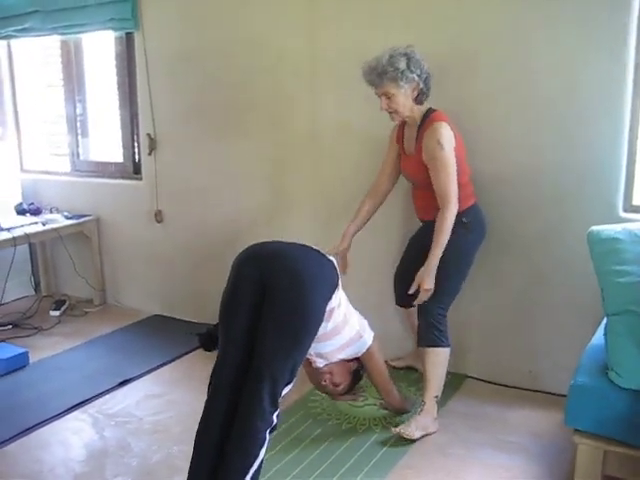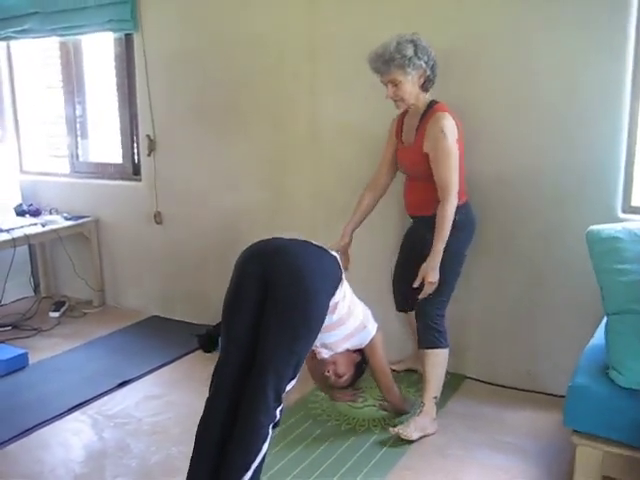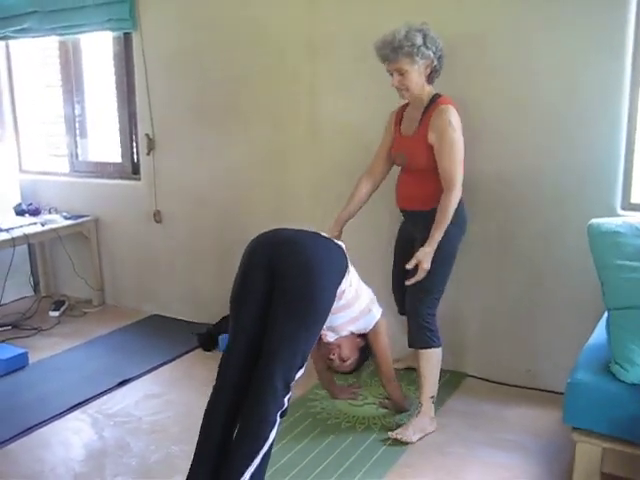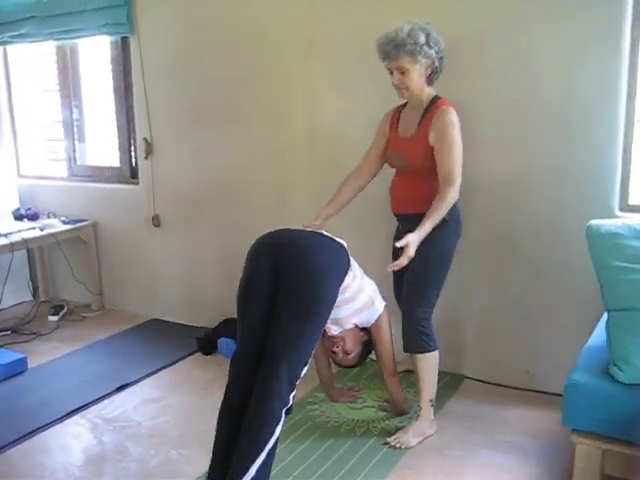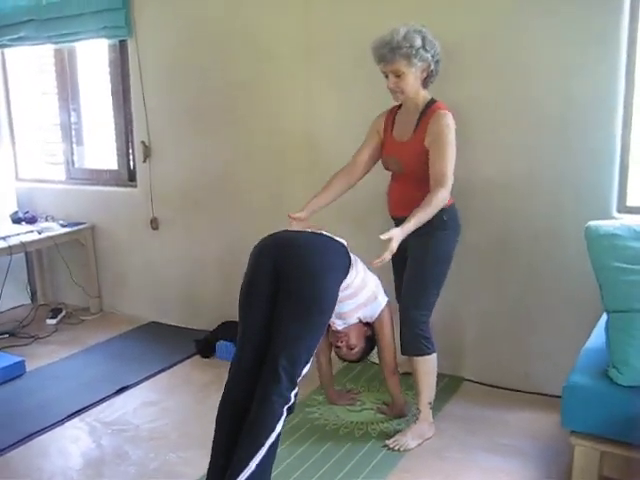
dt=0.2s
person 1, frame 1
left shoulder: (437, 132)
right shoulder: (399, 133)
left elbow: (449, 206)
right elbow: (378, 191)
left wrist: (432, 266)
right wrist: (346, 239)
left hip: (460, 225)
right hip: (432, 223)
left knee: (432, 309)
right knee: (403, 285)
left ankle: (428, 414)
right ankle: (421, 354)
person 1, frame 2
left shoulder: (440, 123)
right shoulder: (399, 124)
left elbow: (450, 197)
right elbow: (378, 185)
left wrist: (435, 260)
right wrist: (347, 234)
left hip: (449, 224)
right hip: (420, 222)
left knee: (430, 309)
right knee: (403, 290)
left ankle: (428, 415)
right ankle: (422, 356)
person 1, frame 3
left shoulder: (444, 115)
right shoulder: (398, 117)
left elbow: (453, 188)
right elbow: (373, 176)
left wrist: (431, 247)
right wrist: (339, 223)
left hip: (439, 221)
right hip: (411, 220)
left knee: (421, 308)
right knee: (403, 294)
left ankle: (427, 415)
right ankle: (419, 356)
person 1, frame 4
left shoulder: (443, 116)
right shoulder: (393, 117)
left elbow: (451, 187)
right elbow: (363, 173)
left wrist: (419, 236)
right wrist: (323, 216)
left hip: (435, 225)
right hip: (406, 223)
left knee: (416, 312)
right knee: (404, 303)
left ankle: (425, 419)
right ankle: (420, 361)
person 1, frame 5
left shoulder: (440, 119)
right shoulder: (386, 120)
left elbow: (441, 189)
right elbow: (352, 171)
left wrist: (402, 231)
right wrist: (307, 210)
left hip: (435, 226)
right hip: (405, 226)
left knee: (415, 315)
right knee: (406, 307)
left ankle: (425, 421)
right ankle: (419, 366)
person 2, frame 1
right shoulder: (356, 334)
left elbow: (312, 368)
right elbow: (387, 389)
left wrist: (335, 395)
right wrist: (401, 406)
left hip: (252, 260)
right hip: (306, 276)
left knee: (225, 387)
right knee: (261, 401)
person 2, frame 2
right shoulder: (361, 326)
left elbow: (313, 360)
right elbow: (386, 383)
left wrist: (333, 391)
right wrist: (400, 406)
left hip: (256, 255)
right hip: (308, 270)
left knee: (228, 381)
right knee: (265, 396)
person 2, frame 3
right shoulder: (366, 309)
left elbow: (315, 346)
right elbow: (387, 373)
left wrist: (333, 388)
right wrist: (400, 403)
left hip: (264, 247)
right hip: (316, 263)
left knee: (236, 369)
right knee: (272, 385)
person 2, frame 4
right shoulder: (371, 305)
left elbow: (320, 346)
right elbow: (389, 369)
left wrist: (333, 391)
right wrist: (399, 405)
left hip: (268, 247)
right hip: (317, 263)
left knee: (244, 370)
right knee: (277, 384)
person 2, frame 5
right shoulder: (373, 299)
left elbow: (320, 344)
right elbow: (390, 367)
right wrist: (398, 407)
left hip: (270, 248)
right hip: (318, 262)
left knee: (245, 370)
right knee: (280, 381)
